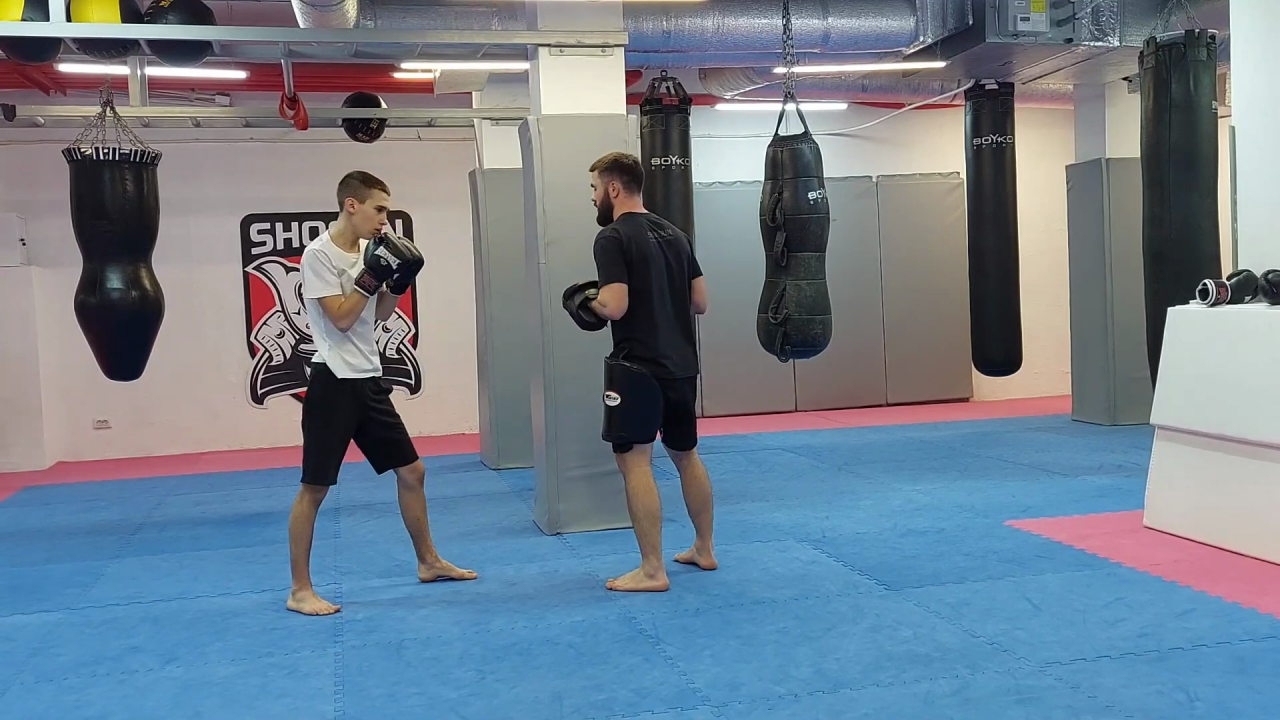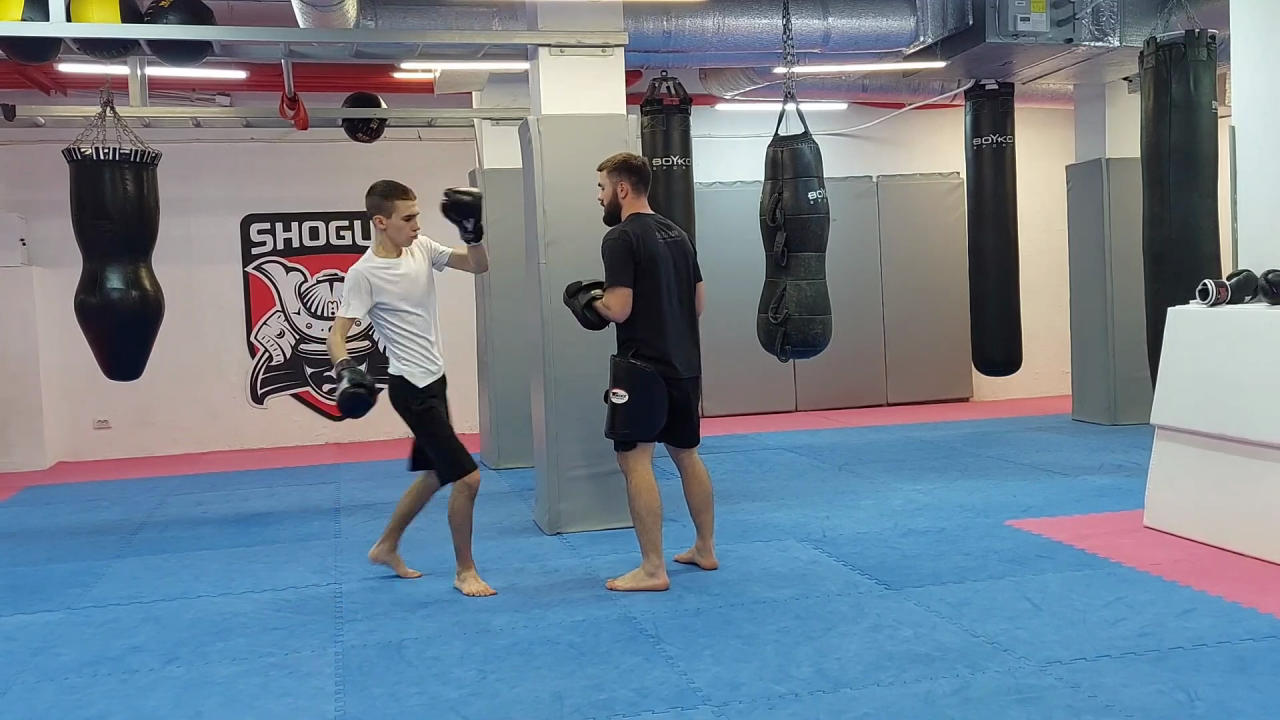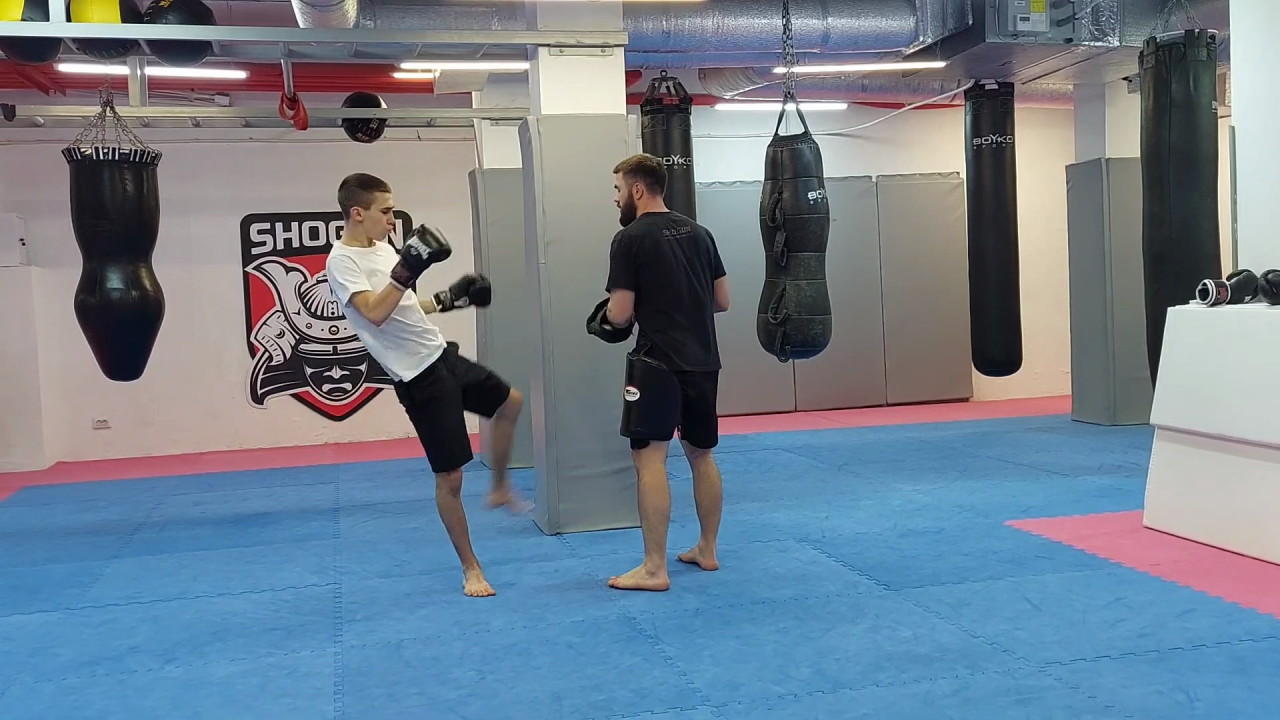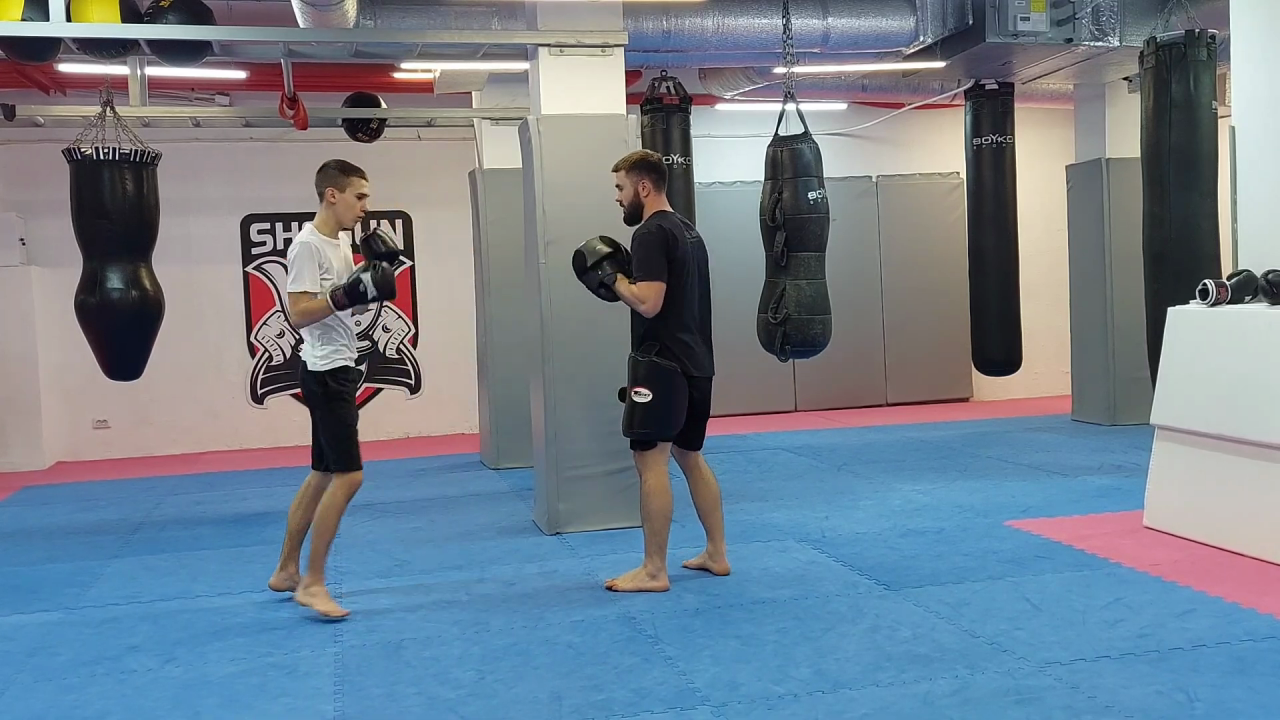
dt=0.5s
person 1, frame 1
left shoulder: (612, 238)
right shoulder: (674, 234)
left elbow: (615, 306)
right elbow: (700, 302)
left wrist: (587, 301)
left hip: (640, 368)
right hip: (681, 366)
left knee: (634, 463)
right knee: (686, 456)
left ankle: (652, 571)
right ankle: (704, 549)
person 1, frame 2
left shoulder: (621, 238)
right shoulder: (677, 234)
left elbow: (619, 311)
right elbow: (698, 302)
left wrist: (592, 300)
left hip: (646, 366)
right hip: (685, 364)
left knee: (635, 459)
right knee: (686, 454)
left ankle: (652, 570)
right ankle: (705, 549)
person 1, frame 3
left shoulder: (629, 239)
right shoulder: (699, 233)
left elbow: (620, 315)
right elbow: (722, 300)
left wrist: (609, 312)
left hip: (661, 363)
right hip: (703, 361)
left knee: (649, 458)
right knee: (701, 453)
left ankle: (654, 568)
right ankle: (707, 549)
person 1, frame 4
left shoulder: (652, 233)
right shoulder: (687, 231)
left elbow: (649, 303)
left wrist: (614, 279)
right wrist: (623, 279)
left hip: (664, 364)
right hip: (693, 363)
left knee: (650, 460)
right knee: (690, 456)
left ankle: (653, 571)
right ankle: (716, 554)
person 2, frame 1
left shoulder: (367, 249)
right shoulder: (319, 254)
right elbow: (341, 319)
left wrist: (397, 282)
right wrist: (371, 275)
left hip: (370, 381)
right hip: (333, 383)
left knee: (412, 472)
right knee: (314, 489)
left ankle: (428, 561)
right ankle: (300, 589)
person 2, frame 2
left shoulder: (420, 247)
right shoulder: (364, 273)
left elbow: (475, 264)
right elbow: (338, 336)
left wrist: (471, 230)
right wrist: (349, 371)
left hip: (434, 379)
right hip: (413, 388)
left knee: (435, 476)
right knee: (468, 480)
left ankle: (387, 546)
right ankle: (464, 568)
person 2, frame 3
left shoulder: (384, 246)
right shoulder: (342, 263)
right elbow: (376, 313)
left wrist: (447, 299)
right wrist: (409, 268)
left hip: (442, 356)
right hip: (418, 378)
left knee: (509, 404)
right knee: (449, 477)
left ankle: (500, 489)
right ankle: (470, 567)
person 2, frame 4
left shoulder: (341, 242)
right shoulder: (307, 245)
right elbow: (299, 313)
left wrist: (369, 282)
right wrist: (343, 294)
left hip: (340, 371)
right hip: (328, 373)
left knee: (326, 475)
right knee: (346, 478)
left ankle: (288, 570)
right ankle: (312, 583)
